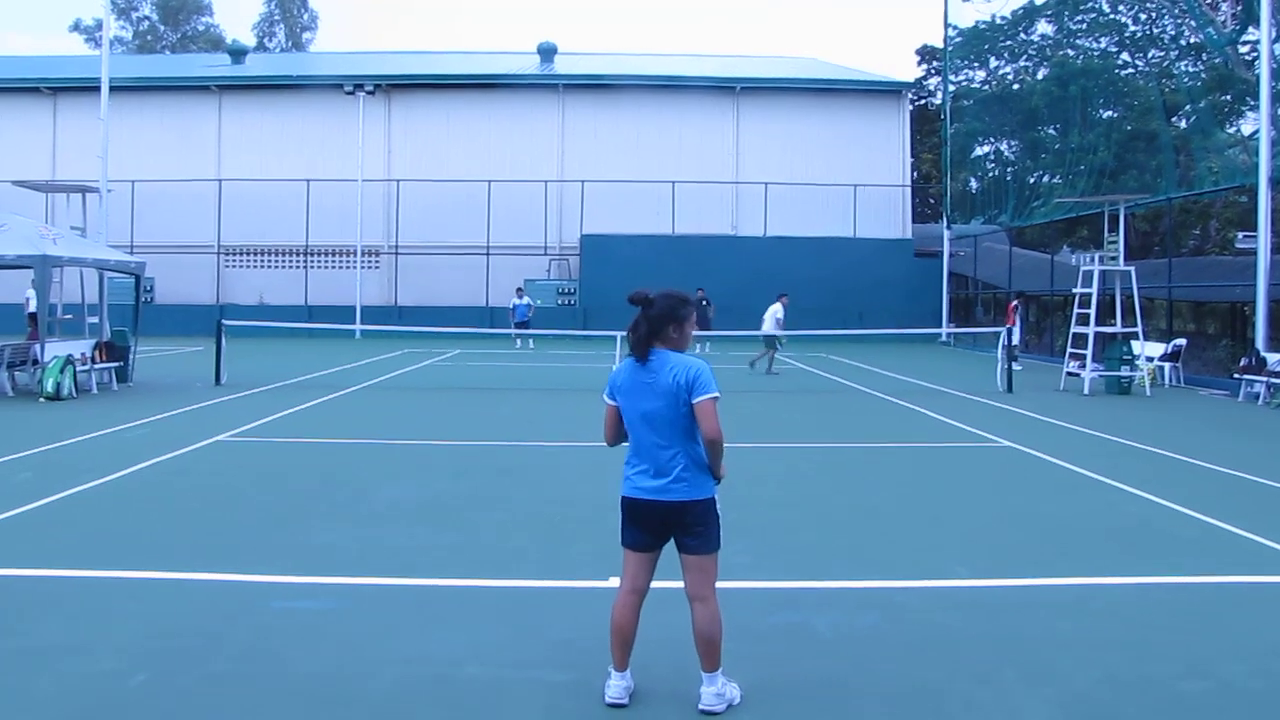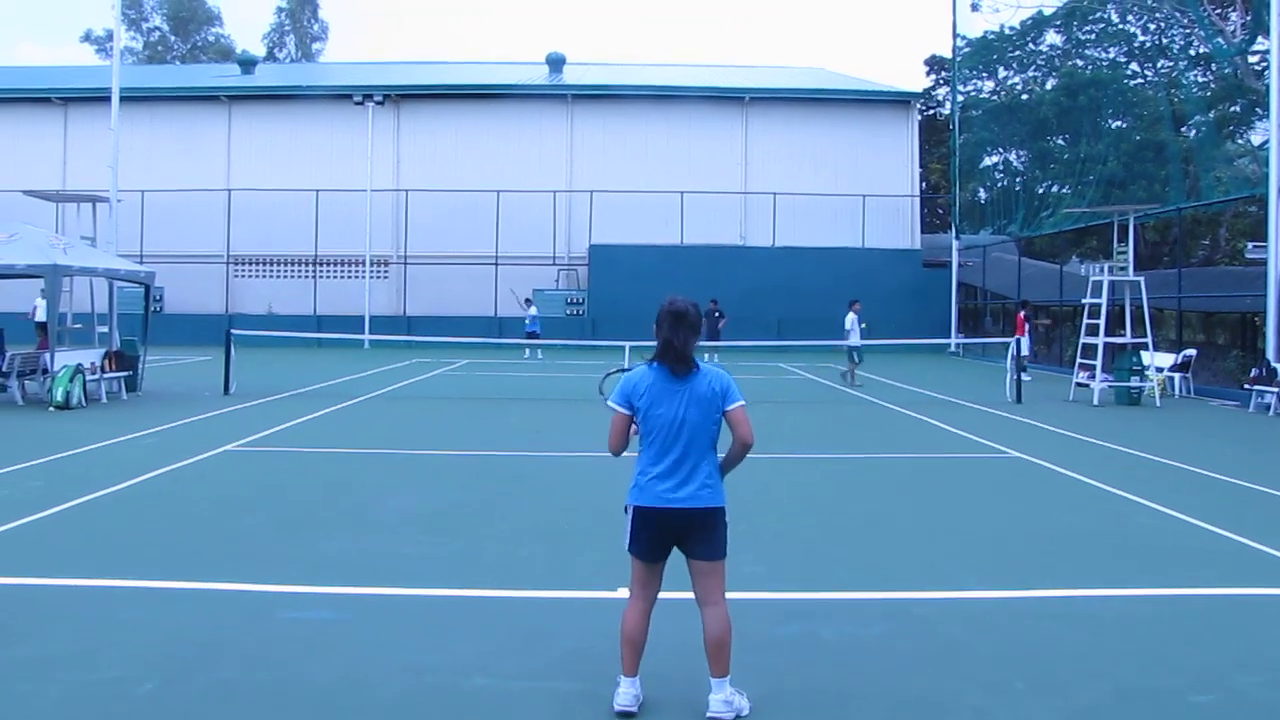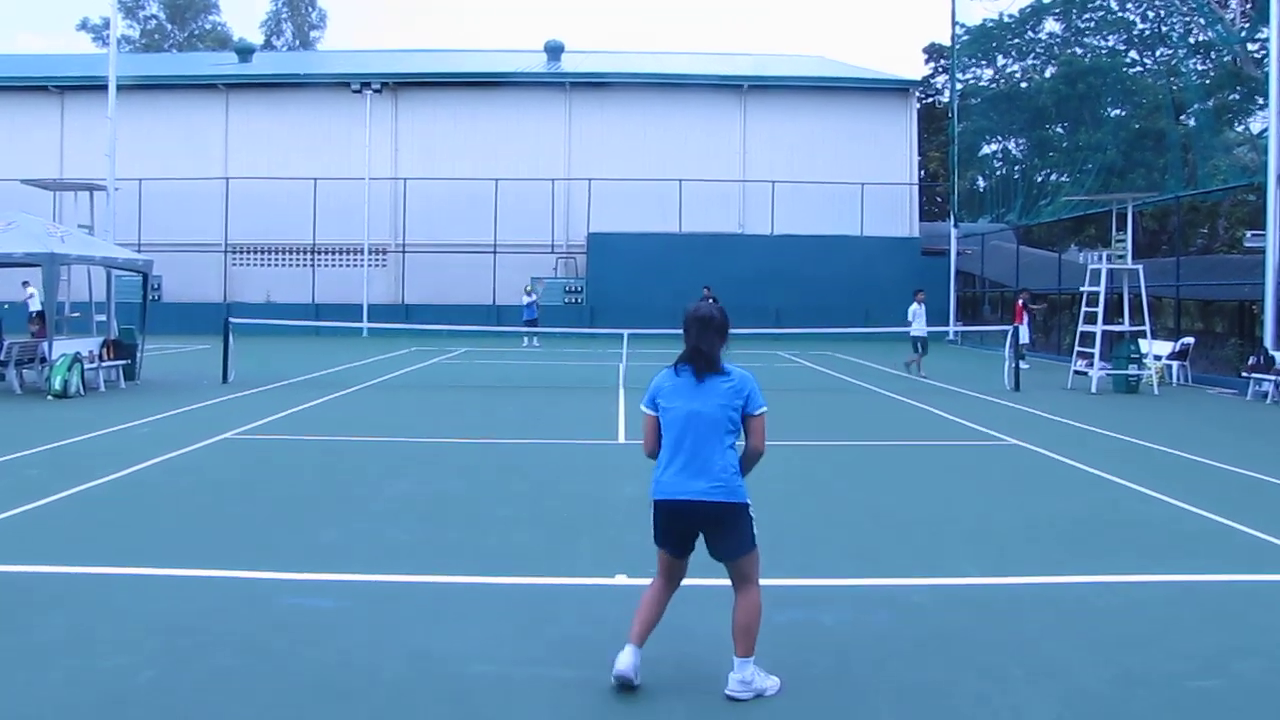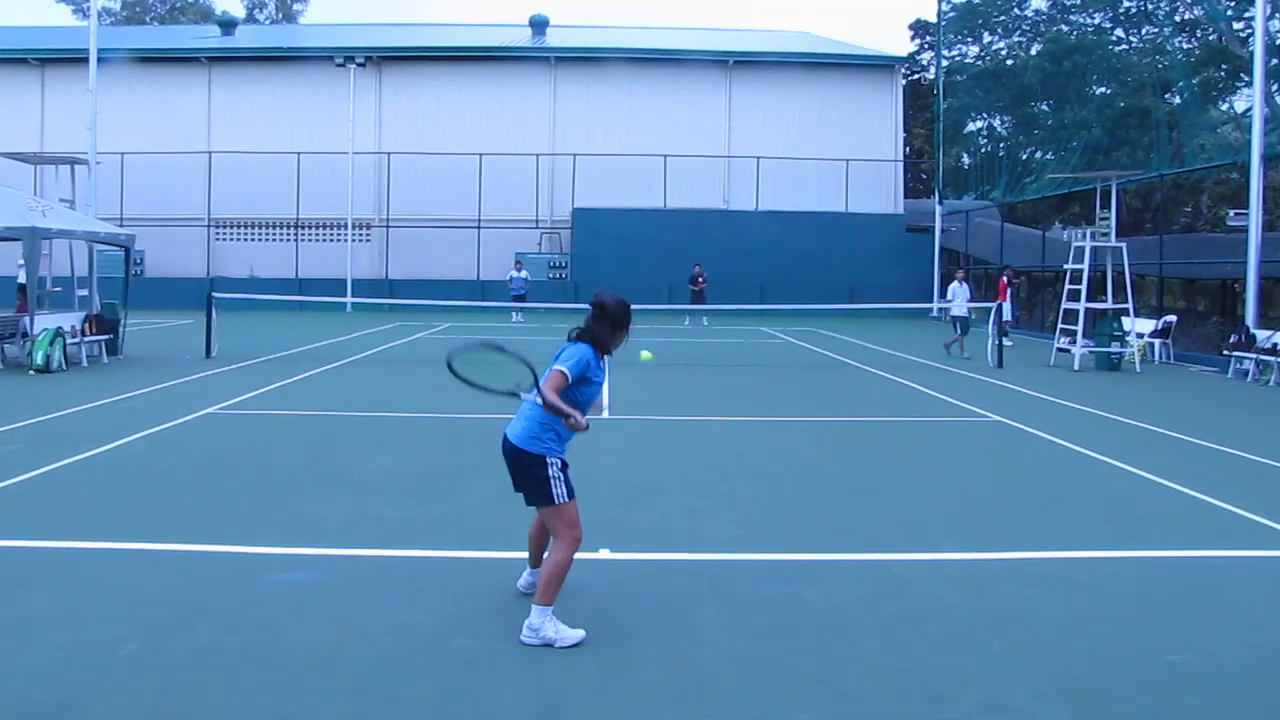
dt=1s
person 1, frame 1
left shoulder: (621, 373)
right shoulder: (693, 370)
left elbow: (612, 436)
right elbow: (712, 435)
right wrist: (716, 469)
left hip: (638, 497)
right hip: (691, 497)
left knee: (631, 590)
right knee: (702, 595)
left ankle: (619, 680)
right ankle: (712, 687)
person 1, frame 2
left shoulder: (634, 381)
right shoulder: (719, 381)
left elbow: (616, 446)
right elbow: (745, 440)
left hip: (649, 506)
right hip: (704, 507)
left knee: (640, 599)
right knee: (712, 602)
person 1, frame 3
left shoulder: (662, 382)
right shoulder: (742, 383)
left elbow: (650, 449)
right elbow: (756, 449)
left hip: (668, 498)
right hip: (724, 499)
left knee: (666, 581)
right knee: (746, 583)
left ankle: (629, 655)
right ankle: (744, 674)
person 1, frame 4
left shoulder: (586, 349)
right shoulder: (584, 356)
right elbow: (546, 392)
left wrist: (589, 400)
right wrist: (570, 415)
left hip: (518, 443)
right hip: (537, 451)
left knee: (549, 510)
right knee: (568, 536)
left ankle: (532, 575)
right ankle: (539, 622)
